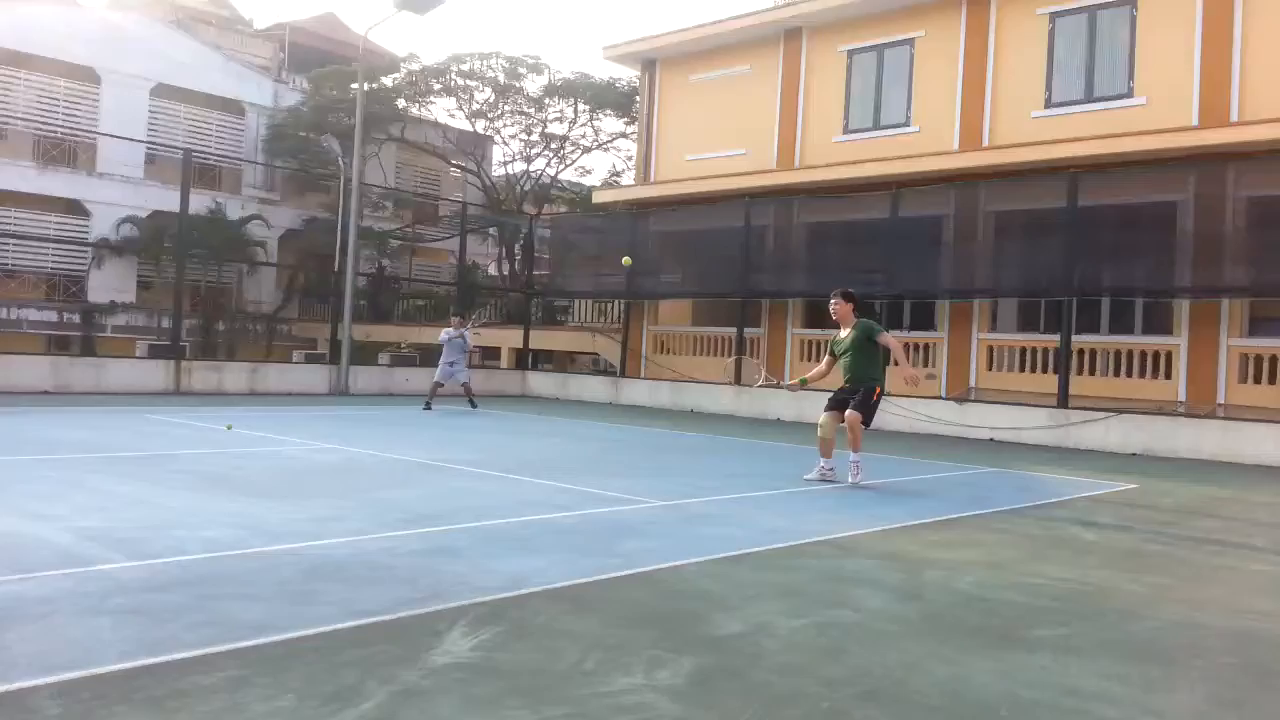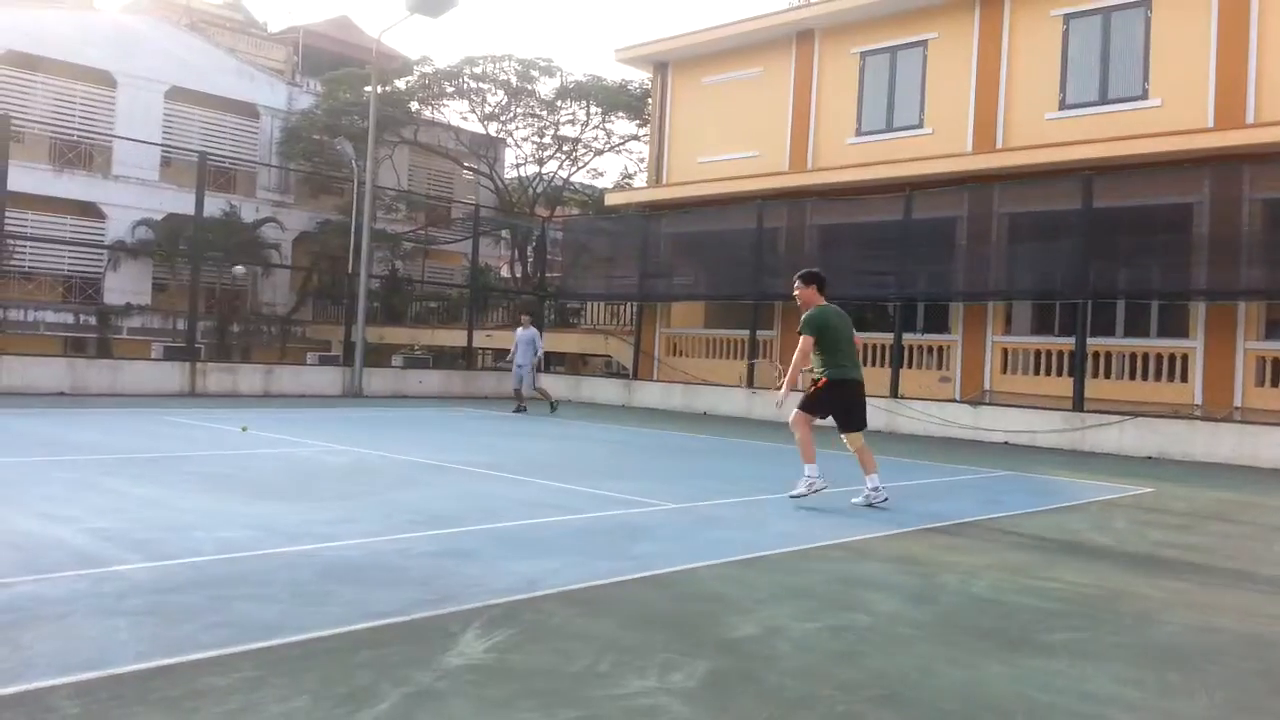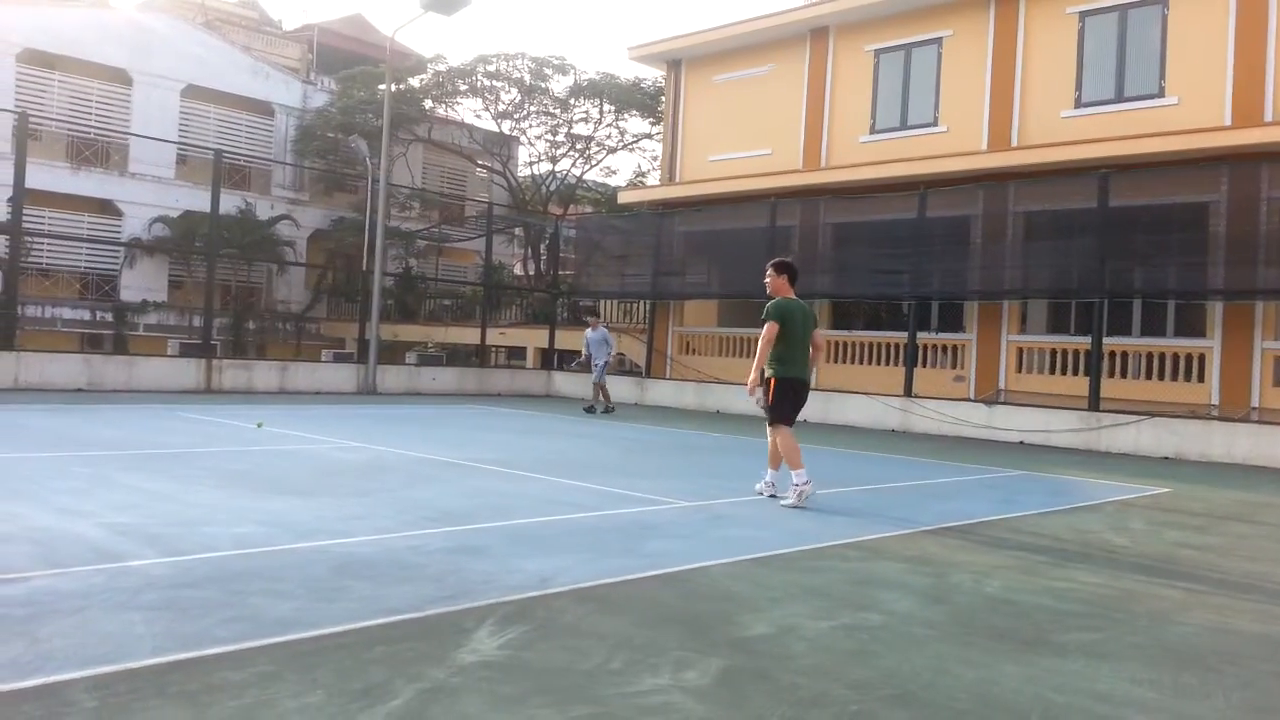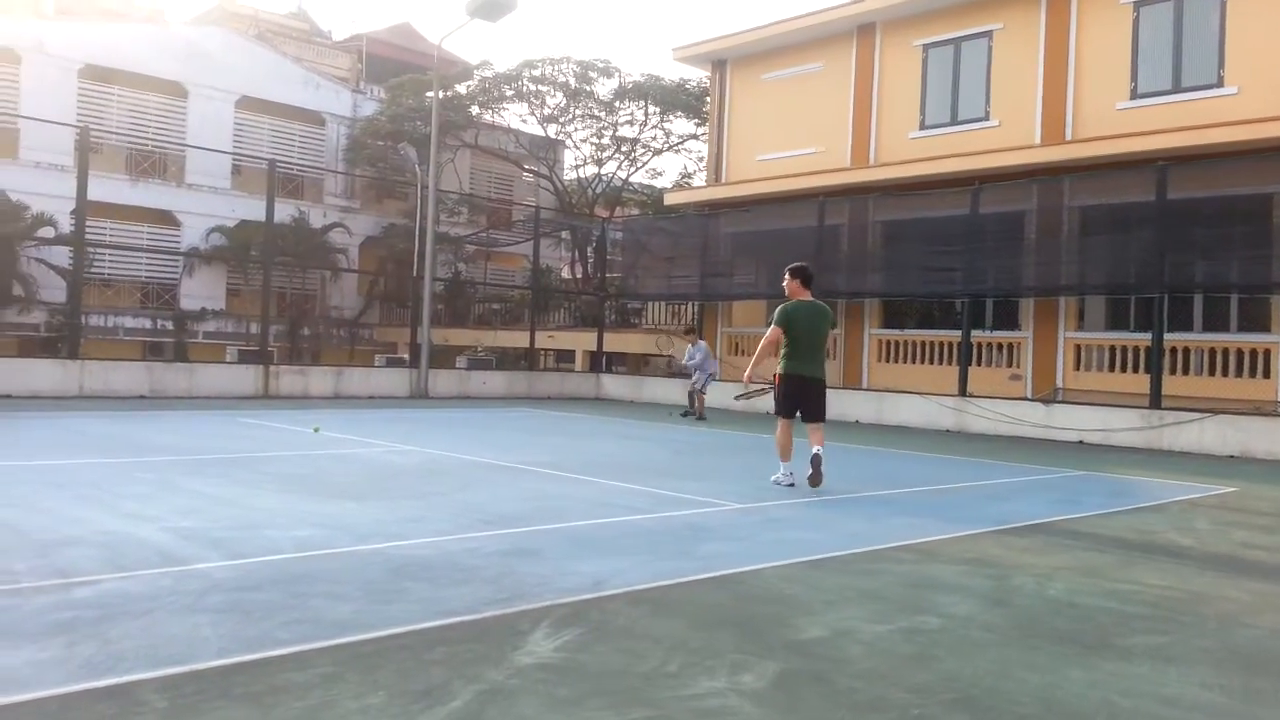
dt=0.7s
person 1, frame 1
left shoulder: (865, 327)
right shoulder: (835, 338)
left elbow: (893, 344)
right elbow: (825, 367)
left wrist: (906, 367)
right wrist: (802, 381)
left hip: (870, 387)
right hip: (848, 387)
left knee: (853, 418)
right knee: (825, 422)
left ankle: (855, 460)
right ankle: (825, 468)
person 1, frame 2
left shoulder: (811, 317)
right shoulder: (840, 313)
left elbow: (802, 352)
right elbow: (856, 343)
left wrist: (786, 385)
left hip: (832, 381)
right hip: (854, 381)
left knee: (799, 419)
right knee: (854, 437)
left ankle: (812, 477)
right ankle: (875, 489)
person 1, frame 3
left shoulder: (775, 306)
right shoulder: (807, 310)
left elbow: (767, 339)
right elbow: (817, 346)
left wrist: (755, 371)
left hip: (780, 377)
right hip: (801, 379)
left knee: (782, 430)
right knee: (778, 429)
left ankle: (802, 482)
right ankle: (771, 482)
person 1, frame 4
left shoulder: (786, 310)
right shoulder: (826, 311)
left elbow: (770, 340)
left wrist: (751, 368)
left hip: (790, 373)
right hip: (817, 376)
left knee: (785, 423)
right knee: (815, 425)
left ankle: (785, 473)
right ankle: (817, 453)
